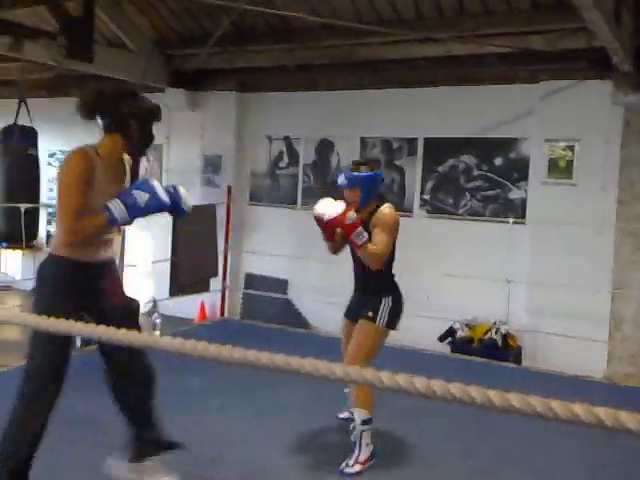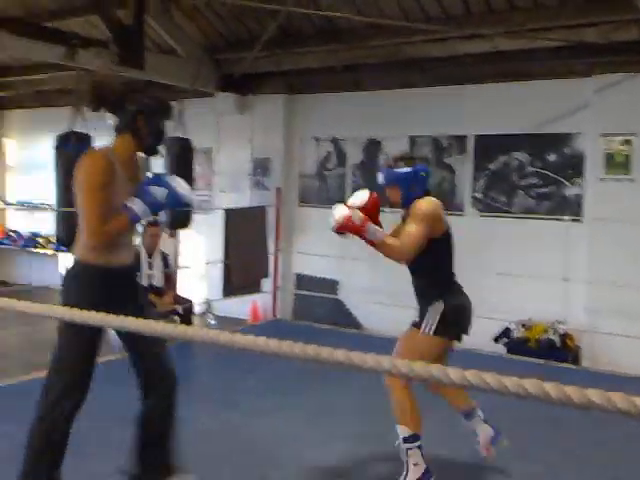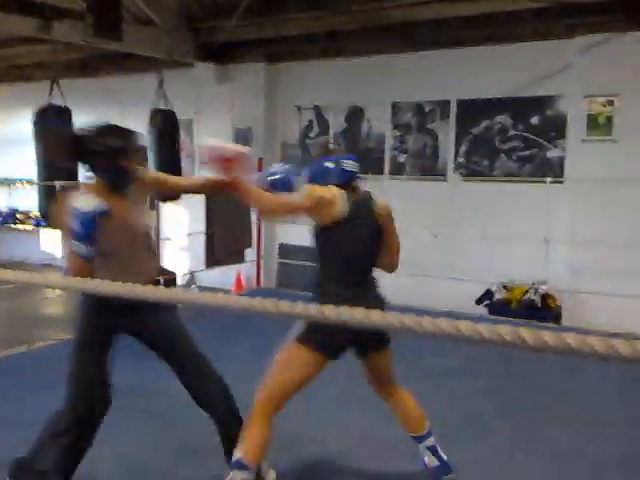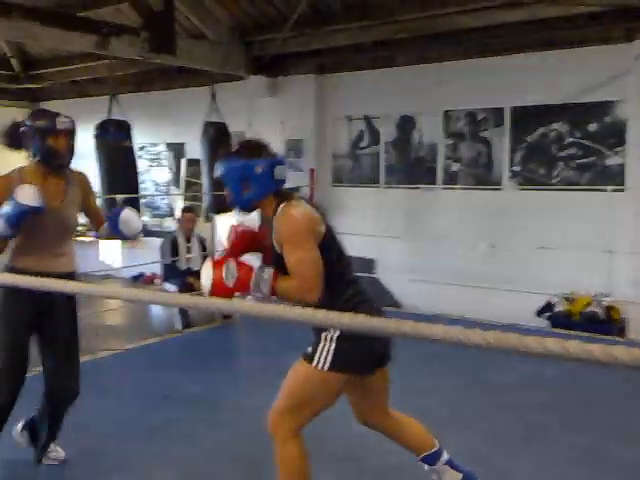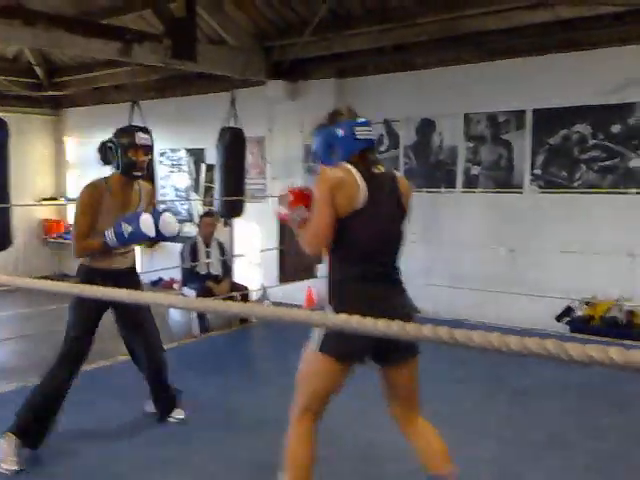
dt=0.5s
person 1, frame 1
left shoulder: (125, 165)
right shoulder: (80, 161)
right elbow: (70, 234)
left wrist: (157, 202)
right wrist: (124, 207)
left hip: (103, 276)
right hip: (63, 279)
left knee: (136, 371)
right knee: (40, 388)
person 1, frame 2
left shoulder: (136, 166)
right shoulder: (96, 163)
right elbow: (96, 238)
left wrist: (159, 205)
right wrist: (146, 203)
left hip: (125, 282)
right hip: (90, 285)
left knee: (161, 380)
right knee: (65, 394)
person 1, frame 3
left shoulder: (139, 182)
right shoulder: (75, 205)
left elbow: (194, 185)
right elbow: (77, 276)
right wrist: (83, 238)
left hip: (147, 299)
right hip: (102, 307)
left knee: (204, 382)
right knee: (84, 403)
person 1, frame 4
left shoulder: (79, 181)
left elbow: (97, 221)
left wrist: (116, 223)
left hip: (61, 288)
left knee: (66, 384)
left ankle: (39, 433)
person 1, frame 5
left shoulder: (145, 190)
right shoulder: (95, 191)
right elbow: (80, 248)
left wrist: (163, 228)
right wrist: (119, 235)
left hip: (126, 278)
right hip: (93, 280)
left knee: (152, 353)
right knee: (68, 362)
left ankle: (164, 403)
person 2, frame 1
left shoulder: (385, 214)
right shoulder: (353, 210)
left elbow: (376, 261)
right elbow: (335, 248)
left wrist: (353, 229)
right wrist: (328, 227)
left hip: (383, 299)
right hip: (361, 295)
left knee: (355, 366)
right knee: (350, 363)
left ankle: (365, 447)
right ankle: (359, 409)
person 2, frame 2
left shoulder: (427, 206)
right shoulder: (413, 209)
left elbow: (402, 252)
right elbow: (389, 243)
left wrist: (363, 227)
right wrist: (368, 217)
left hip: (442, 307)
right hip: (444, 305)
left knee: (396, 378)
right knee: (436, 379)
right ankle: (486, 433)
person 2, frame 3
left shoulder: (324, 197)
right shoulder: (380, 207)
left elbow: (268, 207)
left wrist: (234, 174)
right hip: (370, 310)
left knee: (263, 406)
right knee: (387, 387)
person 2, frame 4
left shoulder: (291, 219)
right shoulder: (290, 210)
left elbow: (310, 291)
left wrist: (252, 278)
right wrist: (252, 243)
left hip: (346, 332)
left knee: (281, 424)
right knee: (376, 415)
person 2, frame 5
left shoulder: (330, 178)
right shoulder: (399, 185)
left elbow: (315, 246)
left wrist: (298, 218)
left hip: (351, 312)
right hip: (395, 309)
left knee: (303, 415)
right knee: (409, 417)
